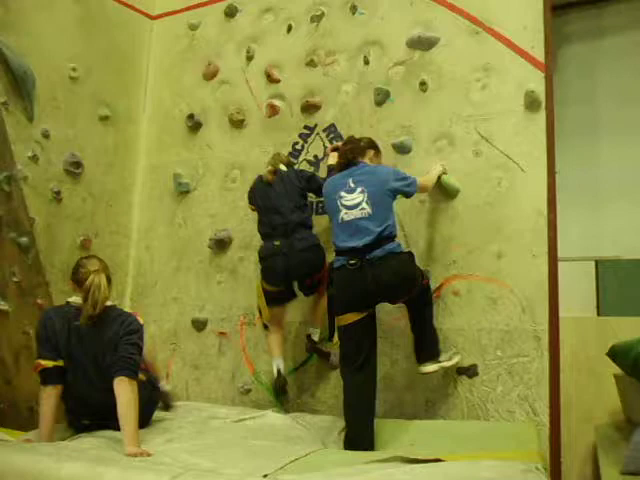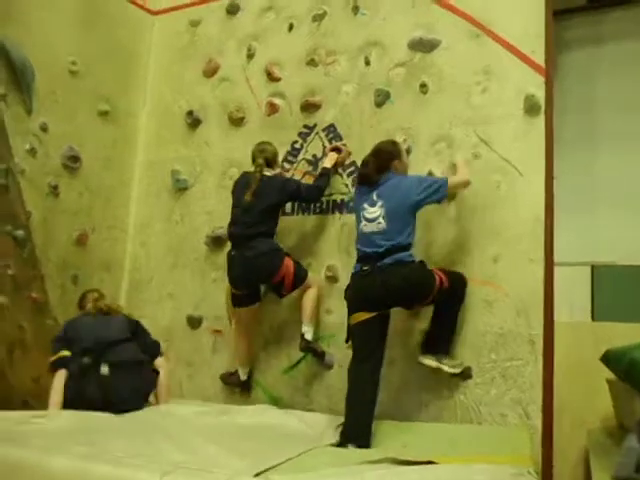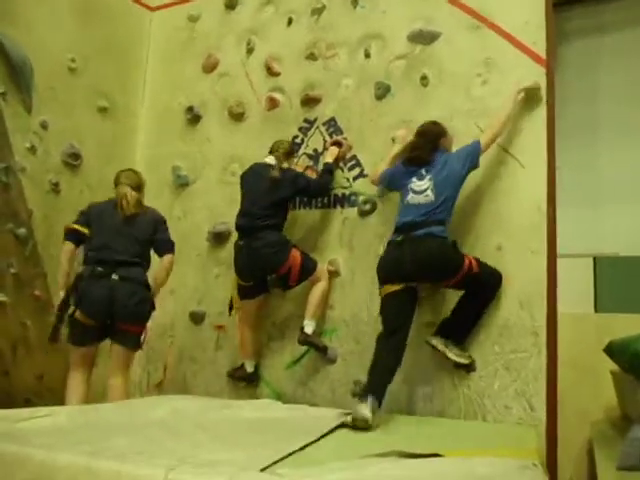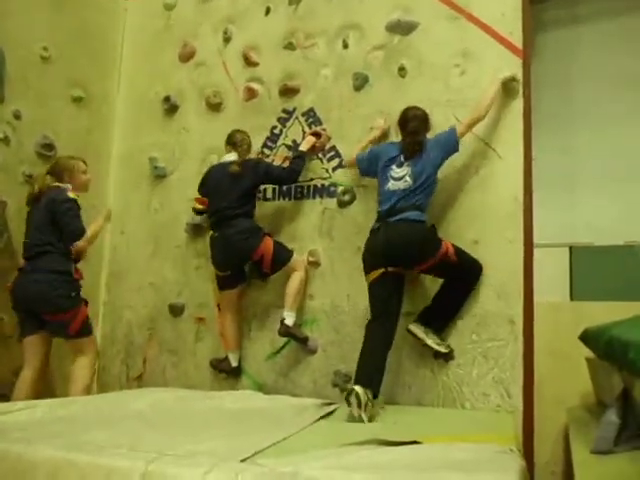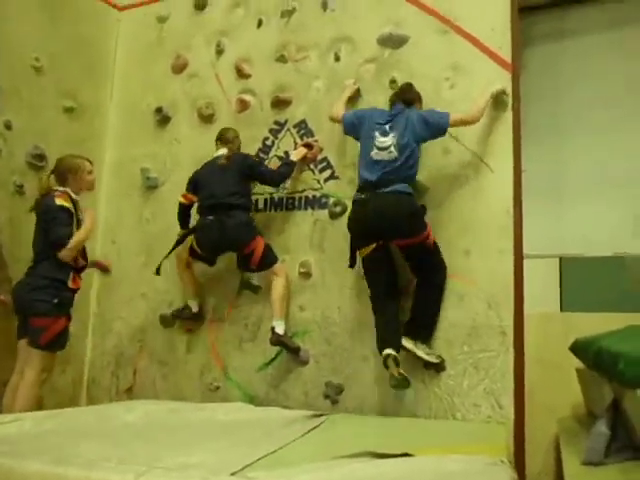
dt=1s
person 1, frame 1
left shoulder: (330, 185)
right shoulder: (383, 174)
right elbow: (425, 185)
right wrist: (437, 170)
left hip: (346, 278)
right hip: (388, 268)
left knee: (356, 366)
right knee: (420, 287)
left ankle: (358, 444)
right ankle: (430, 355)
person 1, frame 2
left shoulder: (363, 189)
right shoulder: (408, 185)
right elbow: (463, 181)
left wrist: (393, 151)
right wrist: (460, 165)
left hip: (363, 284)
right hip: (400, 278)
left knee: (363, 363)
right knee: (455, 282)
left ankle: (353, 439)
right ankle: (435, 350)
person 1, frame 3
left shoulder: (405, 170)
right shoulder: (456, 162)
left elbow: (376, 178)
right elbow: (495, 130)
left wrist: (398, 148)
right wrist: (519, 95)
left hip: (393, 256)
right hip: (431, 251)
left knee: (392, 333)
right knee: (490, 279)
left ankle: (368, 400)
right ankle: (448, 337)
person 1, frame 4
left shoulder: (383, 151)
right shoulder: (435, 147)
left elbow: (351, 162)
right elbow: (478, 116)
left wrist: (375, 140)
right wrist: (499, 83)
left hip: (378, 242)
right hip: (412, 235)
left knee: (381, 319)
right knee: (469, 270)
left ankle: (363, 388)
right ankle: (428, 324)
person 1, frame 5
left shoulder: (367, 117)
right shoulder: (418, 118)
left elbow: (335, 114)
right elbow: (471, 117)
left wrist: (348, 92)
right wrist: (490, 94)
left hip: (363, 209)
right hip: (398, 206)
left knee: (383, 289)
right knee: (432, 272)
left ankle: (389, 347)
right ankle: (417, 336)
person 2, frame 1
left shoulder: (257, 185)
right shoulder: (298, 176)
left hip: (273, 254)
right hip: (305, 248)
left knee: (275, 322)
right knee: (323, 286)
left ankle: (279, 372)
right ankle: (313, 340)
person 2, frame 2
left shoulder: (241, 182)
right shoulder: (280, 184)
right elbow: (314, 192)
right wrist: (328, 165)
left hip: (237, 260)
right hip: (265, 256)
left knee: (242, 324)
right knee: (311, 285)
left ankle: (242, 376)
right ankle: (307, 338)
person 2, frame 3
left shoulder: (250, 172)
right shoulder: (290, 177)
right elbow: (322, 187)
right wrist: (330, 160)
left hip: (244, 251)
right hip: (272, 246)
left knee: (247, 317)
right knee: (322, 275)
left ankle: (249, 369)
right ankle: (308, 331)
person 2, frame 4
left shoulder: (211, 174)
right shoulder: (254, 167)
left elbow: (200, 210)
right elbow: (290, 175)
right wrist: (303, 149)
left hip: (220, 244)
right hip: (247, 236)
left knee: (227, 308)
right knee: (299, 265)
left ankle: (232, 362)
right ankle: (288, 322)
person 2, frame 5
left shoulder: (201, 171)
right shoulder: (244, 161)
left elbow: (184, 206)
right elbow: (275, 178)
left wrist: (184, 230)
right wrist: (294, 158)
left hip: (209, 230)
right hip: (240, 227)
left knee: (183, 257)
right knee: (278, 272)
left ankle: (194, 310)
right ankle: (279, 331)
person 3, frame 1
left shoulder: (52, 320)
right shoulder: (126, 323)
left elbow: (51, 384)
right elbow: (125, 380)
left wrist: (43, 441)
right wrist: (131, 444)
left hip: (82, 424)
right hip: (130, 418)
right ankle: (163, 397)
person 3, frame 2
left shoulder: (70, 327)
right shoulder: (127, 321)
left elbow: (61, 372)
right elbow: (159, 360)
right wrist: (163, 405)
left hip: (87, 384)
right hip: (131, 377)
person 3, frame 3
left shoulder: (94, 210)
right shoulder: (153, 217)
left elbow: (69, 245)
right elbow: (167, 258)
left wrist: (63, 289)
right wrist: (151, 293)
left hip: (93, 289)
right hip: (132, 293)
left knee: (79, 369)
right knee: (118, 373)
person 3, frame 4
left shoulder: (41, 202)
right shoulder: (63, 197)
right elbow: (80, 243)
right wrist: (101, 221)
left hip: (27, 285)
right hip: (53, 284)
left knee: (33, 365)
right knee: (87, 352)
person 3, frame 5
left shoulder: (63, 203)
right shoulder: (59, 201)
right elbow: (64, 251)
left wrist: (91, 263)
right wrist: (88, 224)
left hip: (35, 291)
right hip: (47, 294)
left knee: (23, 370)
right knee: (38, 371)
